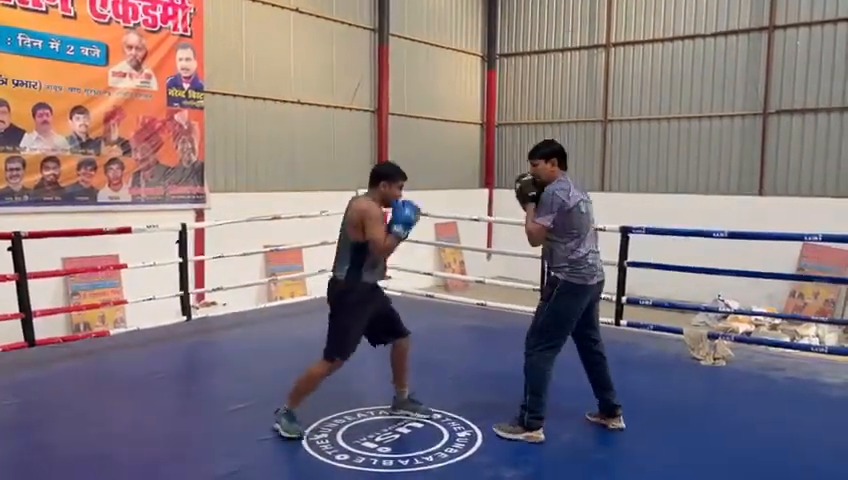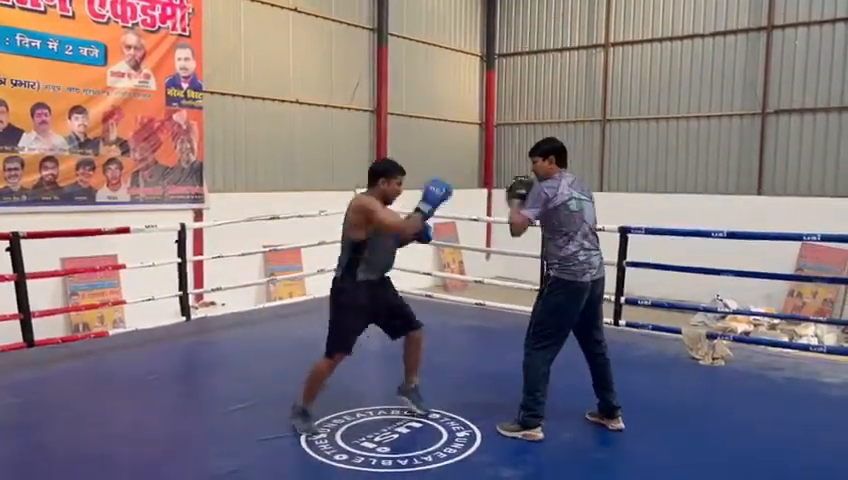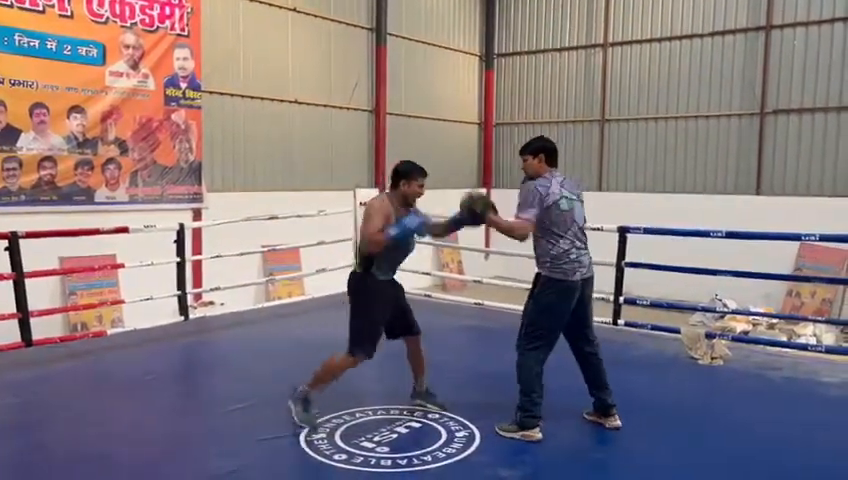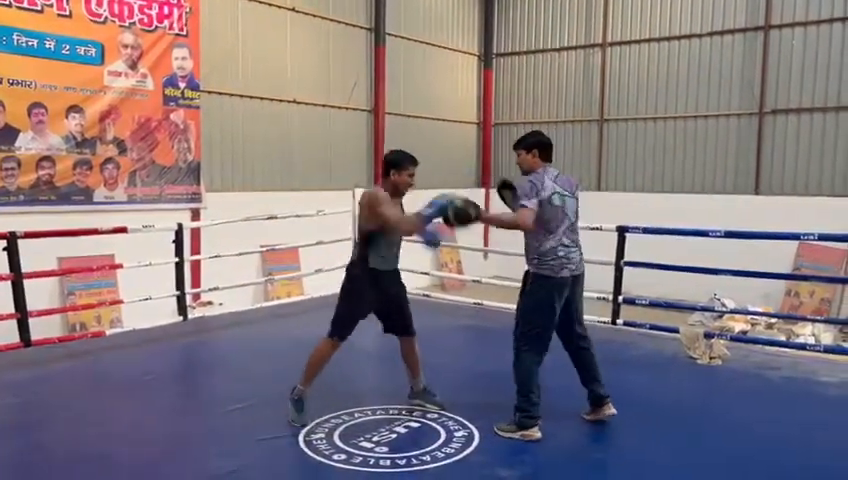
dt=0.2s
person 1, frame 1
left shoulder: (553, 192)
right shoulder: (575, 190)
left elbow: (535, 237)
left wrist: (529, 205)
right wrist: (537, 202)
left hip: (569, 280)
right hip: (591, 277)
left knee: (539, 347)
right knee: (590, 343)
left ankle: (531, 424)
right ankle: (611, 412)
person 1, frame 2
left shoulder: (545, 189)
right shoulder: (582, 189)
left elbow: (517, 228)
left wrist: (515, 202)
left hip: (565, 278)
right hip: (594, 275)
left knee: (538, 347)
right knee: (594, 343)
left ankle: (530, 422)
right ankle: (610, 412)
person 1, frame 3
left shoulder: (536, 188)
right shoulder: (572, 188)
left elbow: (521, 231)
left wrist: (487, 217)
right wrist: (540, 219)
left hip: (556, 277)
right hip: (582, 273)
left knee: (531, 347)
right knee: (585, 342)
left ankle: (528, 422)
right ankle: (606, 410)
person 1, frame 4
left shoulder: (531, 182)
right shoulder: (568, 183)
left elbow: (525, 221)
left wrist: (482, 217)
right wrist: (512, 202)
left hip: (546, 273)
right hip: (573, 270)
left knee: (528, 346)
right knee: (576, 336)
left ankle: (527, 422)
right ankle: (600, 401)
person 2, frame 1
left shoulder: (365, 205)
right shoulder: (369, 208)
right elbow: (381, 250)
left wrist: (394, 226)
right wrist: (401, 226)
left hip: (367, 288)
right hip: (349, 292)
left knee: (401, 339)
right knee: (333, 360)
left ankle: (402, 399)
right ankle: (286, 412)
person 2, frame 2
left shoulder: (378, 207)
right shoulder: (365, 205)
left elbow: (395, 238)
right elbow: (404, 229)
left wrist: (418, 232)
right wrist: (427, 205)
left hip: (377, 284)
right hip: (351, 288)
left knee: (413, 330)
right knee: (335, 356)
left ankle: (409, 388)
right ankle: (301, 410)
person 2, frame 3
left shoulder: (408, 209)
right shoulder: (379, 205)
left elbow: (436, 230)
right elbow: (368, 244)
left wrist: (462, 219)
right wrist: (400, 229)
left hip: (387, 284)
right hip: (367, 285)
left knee: (413, 336)
right knee: (357, 355)
left ankle: (420, 390)
right ankle: (303, 395)
person 2, frame 4
left shoulder: (393, 198)
right shoulder: (375, 196)
right elbow: (401, 227)
left wrist: (424, 229)
right wrist: (429, 211)
left hip: (388, 275)
right hip: (363, 276)
left knee: (407, 334)
right knee: (335, 339)
left ankle: (418, 389)
right ankle: (298, 394)
